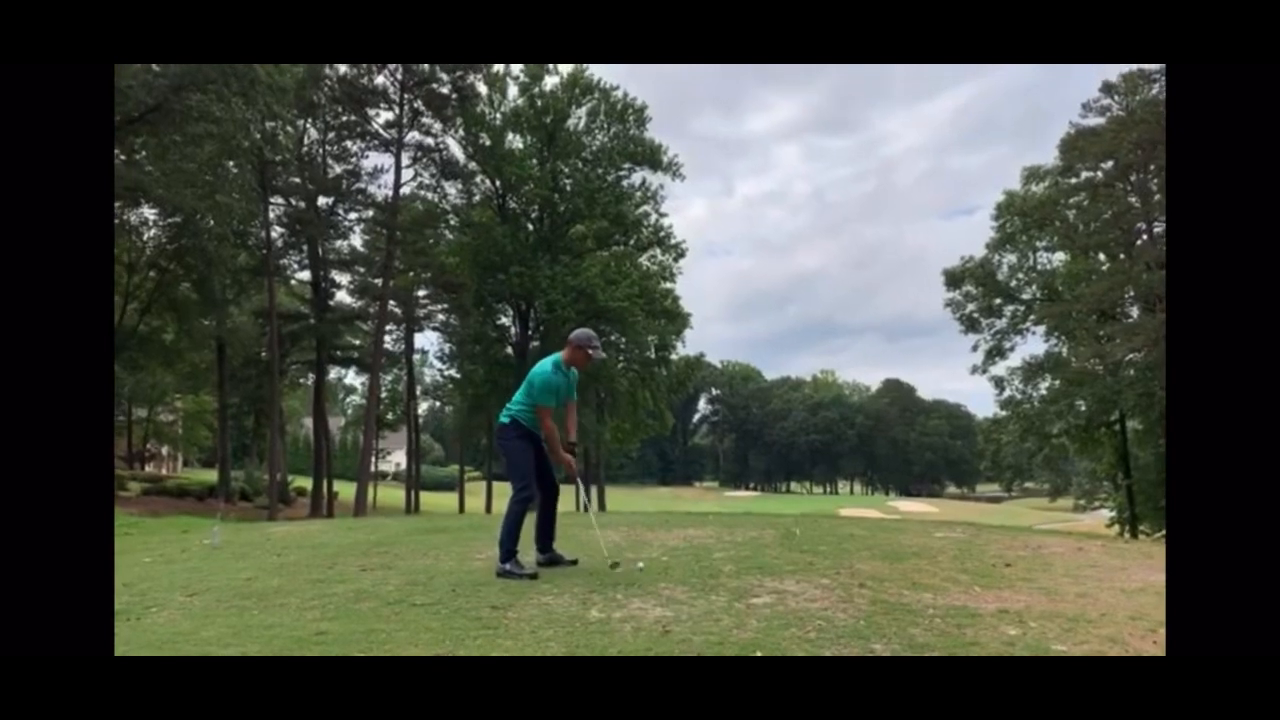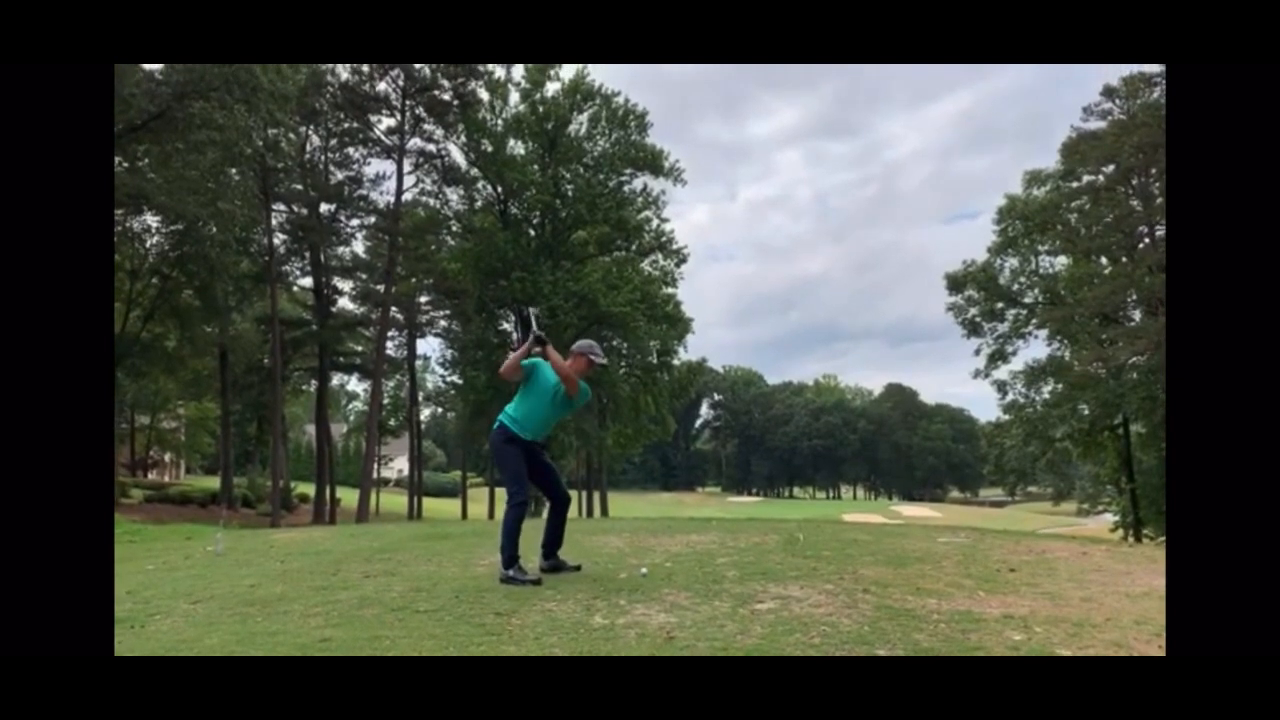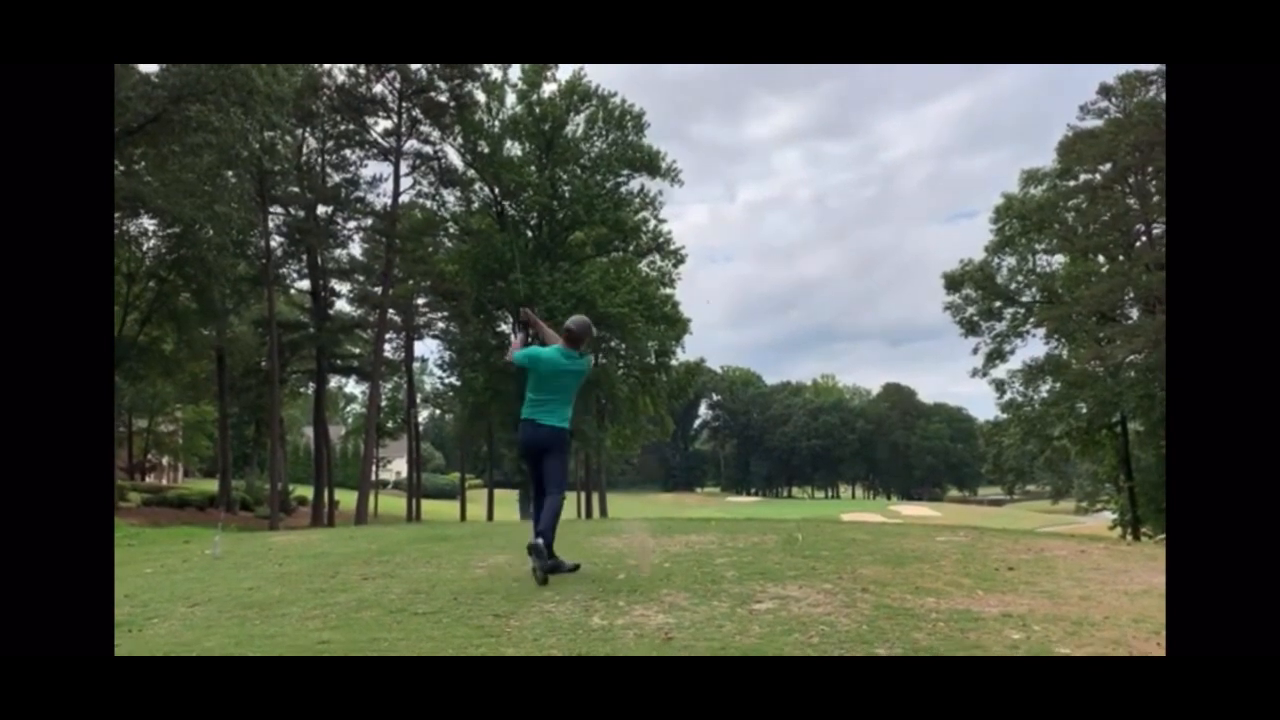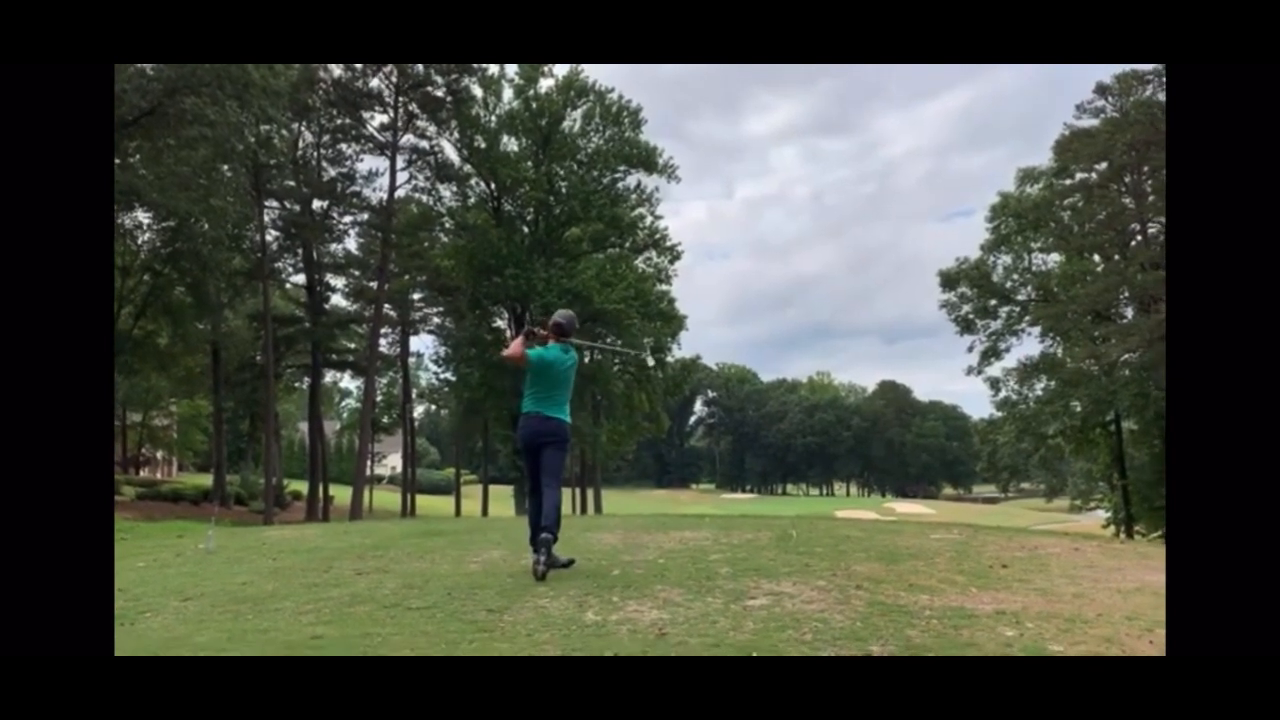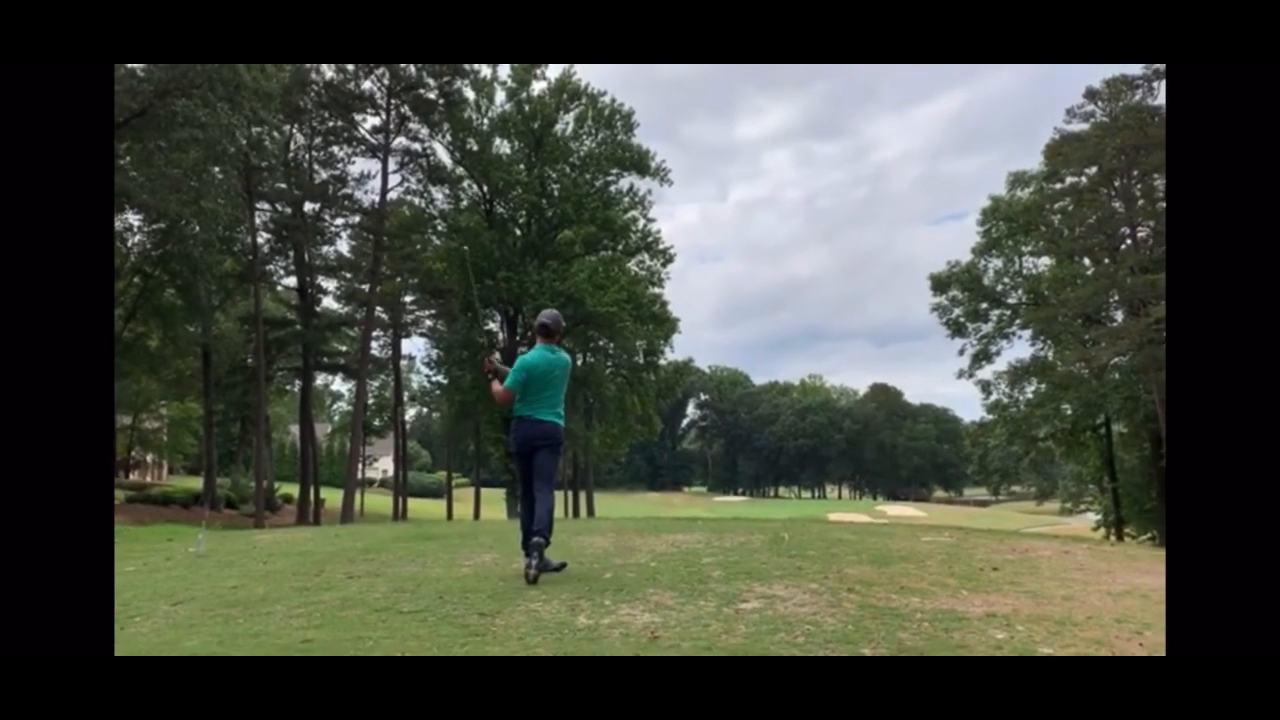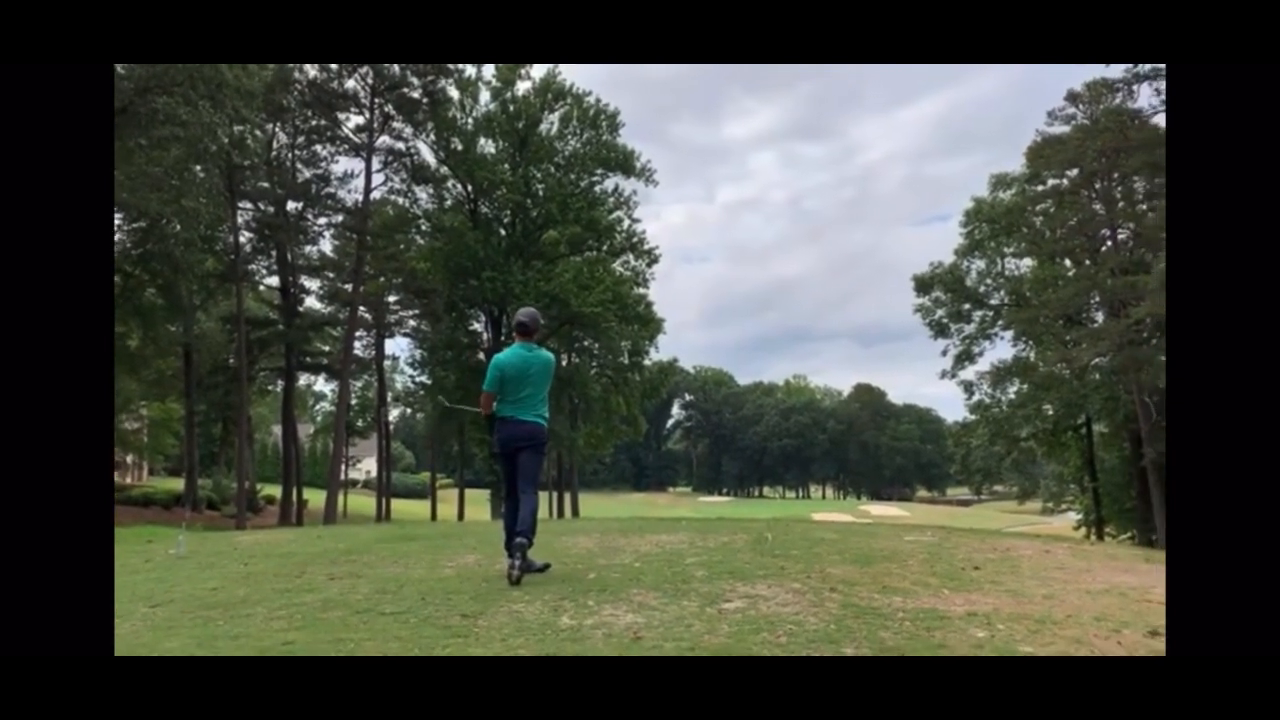
dt=0.7s
person 1, frame 1
left shoulder: (572, 374)
right shoulder: (547, 373)
left elbow: (570, 410)
right elbow: (545, 419)
left wrist: (571, 447)
right wrist: (561, 455)
left hip: (531, 434)
right hip: (514, 430)
left knee: (550, 489)
right knee: (525, 492)
left ankle: (545, 552)
right ankle: (506, 561)
person 1, frame 2
left shoulder: (582, 391)
right shoulder: (537, 366)
left elbow: (566, 377)
right elbow: (505, 372)
left wrist: (546, 346)
right wrist: (529, 346)
left hip: (532, 445)
right hip: (507, 437)
left knee: (561, 497)
right knee: (519, 497)
left ankle: (549, 558)
right ankle: (509, 567)
person 1, frame 3
left shoulder: (539, 356)
right shoulder: (582, 364)
left elbow: (512, 356)
left wrist: (519, 333)
right wrist: (535, 322)
left hip: (527, 430)
right hip: (556, 434)
left knee: (540, 494)
right knee: (554, 492)
left ankle: (547, 557)
right ankle: (541, 541)
person 1, frame 4
left shoulder: (545, 356)
right shoulder: (570, 356)
left elbow: (511, 354)
left wrist: (525, 336)
right wrist: (541, 341)
left hip: (530, 425)
right hip: (557, 427)
left knee: (535, 488)
right knee: (551, 486)
left ankle: (540, 550)
right ankle: (547, 536)
person 1, frame 5
left shoulder: (527, 360)
right shoulder: (565, 360)
left elbow: (504, 397)
left wrist: (494, 383)
right wrist: (500, 369)
left hip: (523, 429)
right hip: (551, 430)
left knee: (527, 492)
right knee: (544, 489)
left ankle: (532, 553)
right ankle: (539, 541)
person 1, frame 6
left shoulder: (501, 360)
right shoulder: (548, 360)
left elbow: (485, 403)
left wrist: (491, 410)
left hip: (506, 429)
right hip: (534, 430)
left knee: (511, 493)
right knee: (528, 490)
left ankle: (515, 553)
right ankle: (522, 542)
